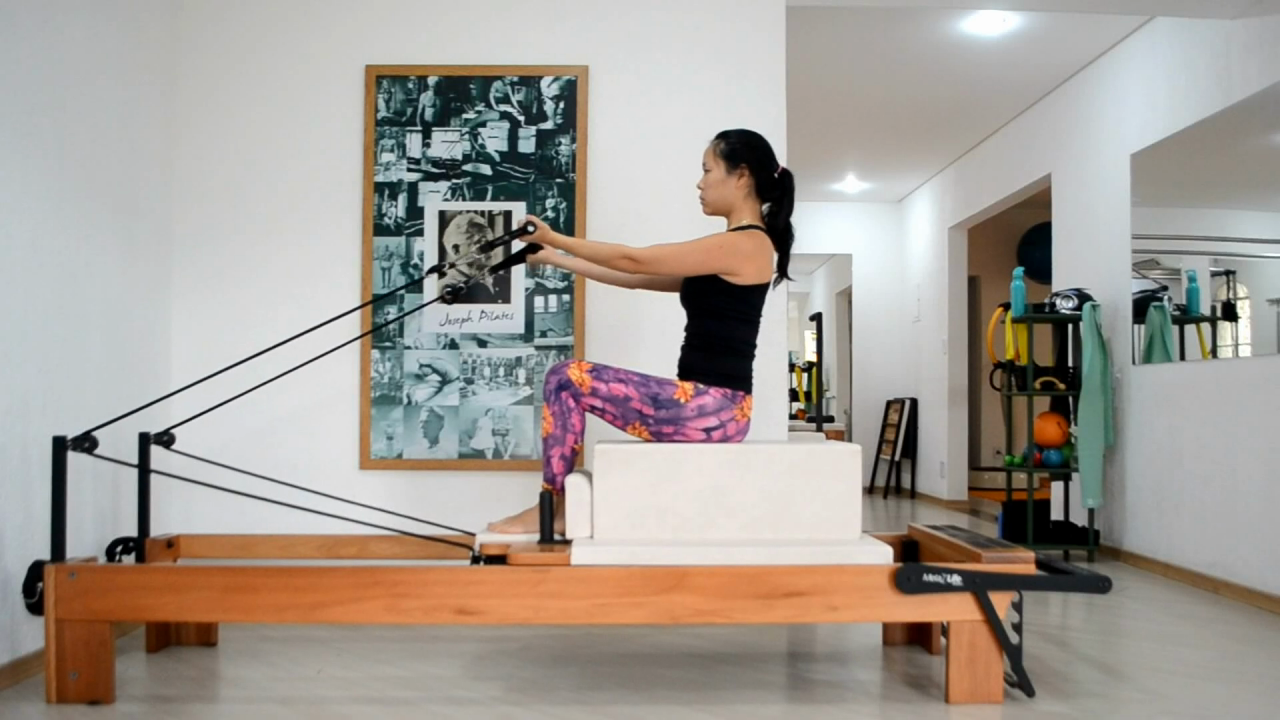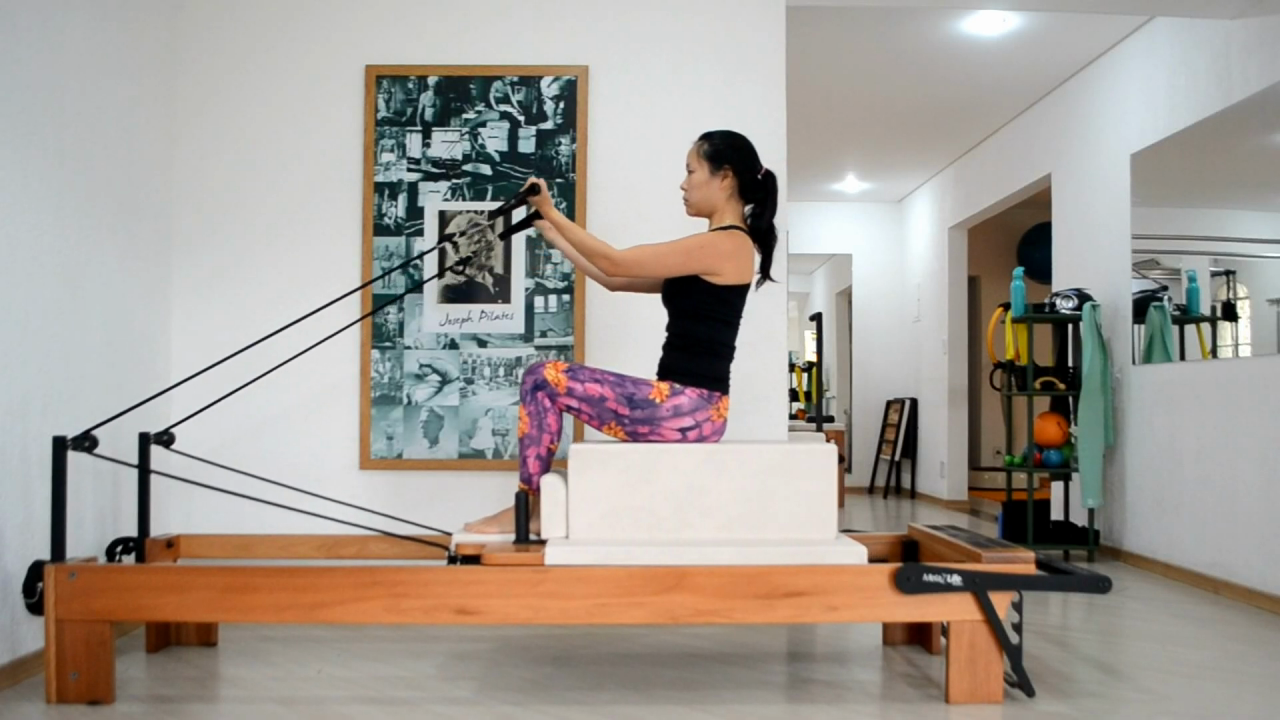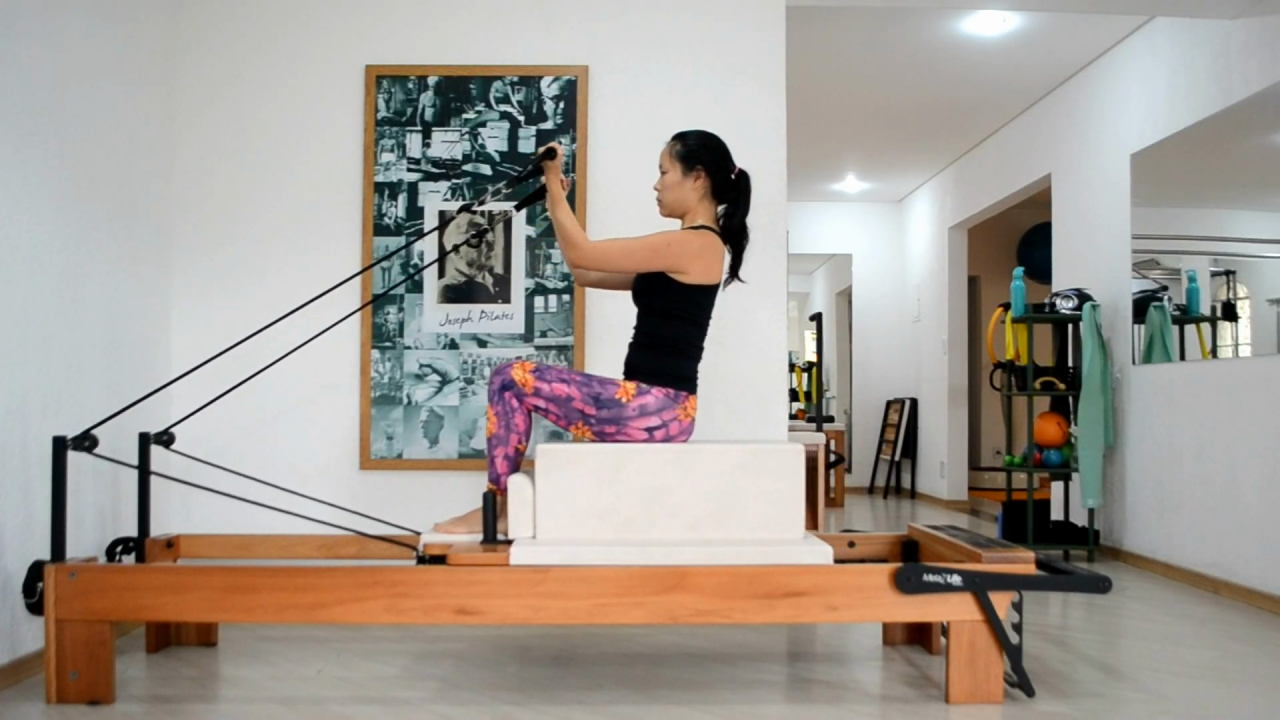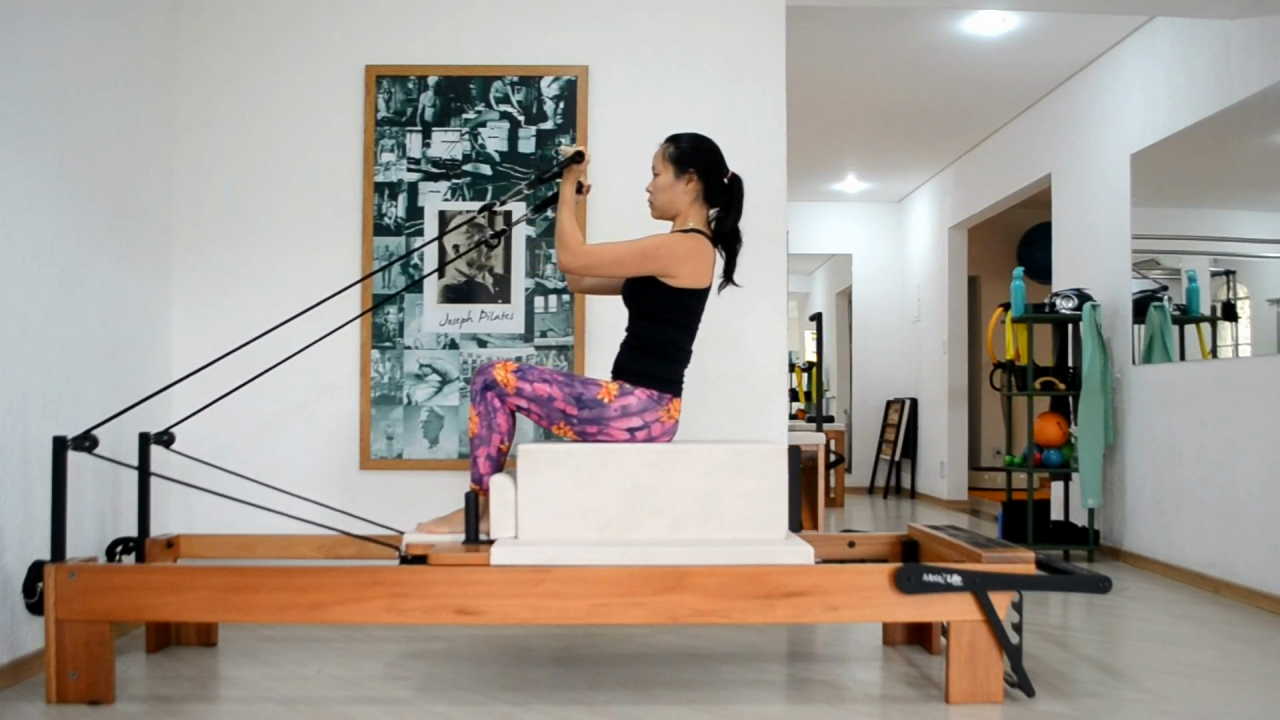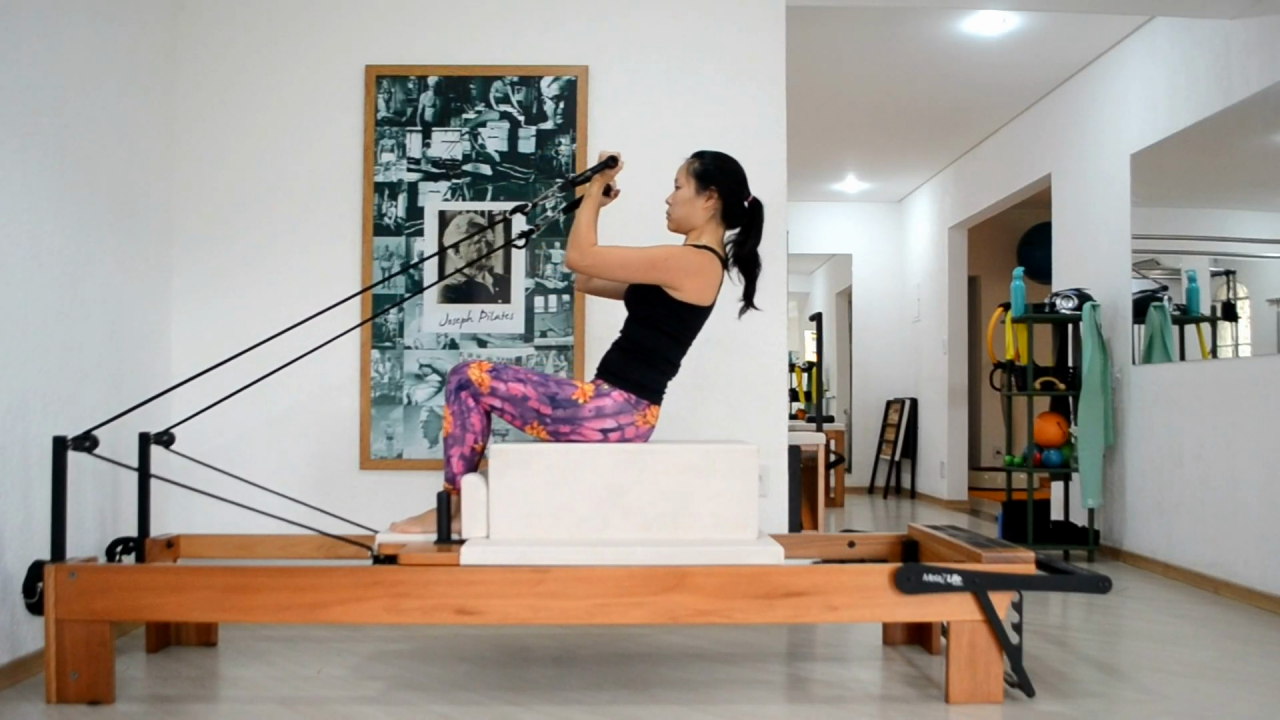
dt=1s
person 1, frame 1
left shoulder: (746, 244)
right shoulder: (727, 252)
left elbow: (635, 262)
right elbow: (634, 278)
left wrist: (556, 239)
right wrist: (554, 259)
left hip: (714, 407)
right hip: (705, 404)
left knee: (567, 378)
right knee: (571, 381)
left ankle: (553, 509)
right ankle: (557, 507)
person 1, frame 2
left shoulder: (726, 244)
right shoulder: (710, 252)
left elbow: (615, 263)
right elbow: (615, 279)
left wrist: (552, 213)
right wrist: (552, 234)
left hip: (689, 407)
right hip: (683, 405)
left knee: (544, 379)
right knee: (547, 382)
left ankle: (530, 508)
right ankle: (534, 506)
person 1, frame 3
left shoulder: (694, 244)
right shoulder: (683, 249)
left elbow: (581, 254)
right elbow: (586, 273)
left wrist: (553, 184)
right wrist: (554, 200)
left hip: (654, 408)
right hip: (653, 405)
left knee: (511, 379)
right knee: (519, 382)
left ankle: (498, 508)
right ankle: (505, 505)
person 1, frame 4
left shoulder: (683, 247)
right shoulder: (681, 249)
left elbow: (572, 259)
right elbow: (581, 280)
left wrist: (568, 185)
right wrist: (568, 200)
left hip: (638, 409)
right hip: (640, 407)
left knee: (493, 379)
right knee: (502, 382)
left ankle: (480, 508)
right ankle: (486, 506)
person 1, frame 5
left shoulder: (692, 262)
right shoulder: (692, 264)
left elbow: (579, 258)
right elbow: (588, 280)
left wrist: (595, 188)
right wrist: (594, 204)
left hip: (616, 410)
right hip: (620, 408)
left knee: (469, 379)
right knee: (480, 384)
left ankle: (454, 508)
right ankle: (462, 504)
